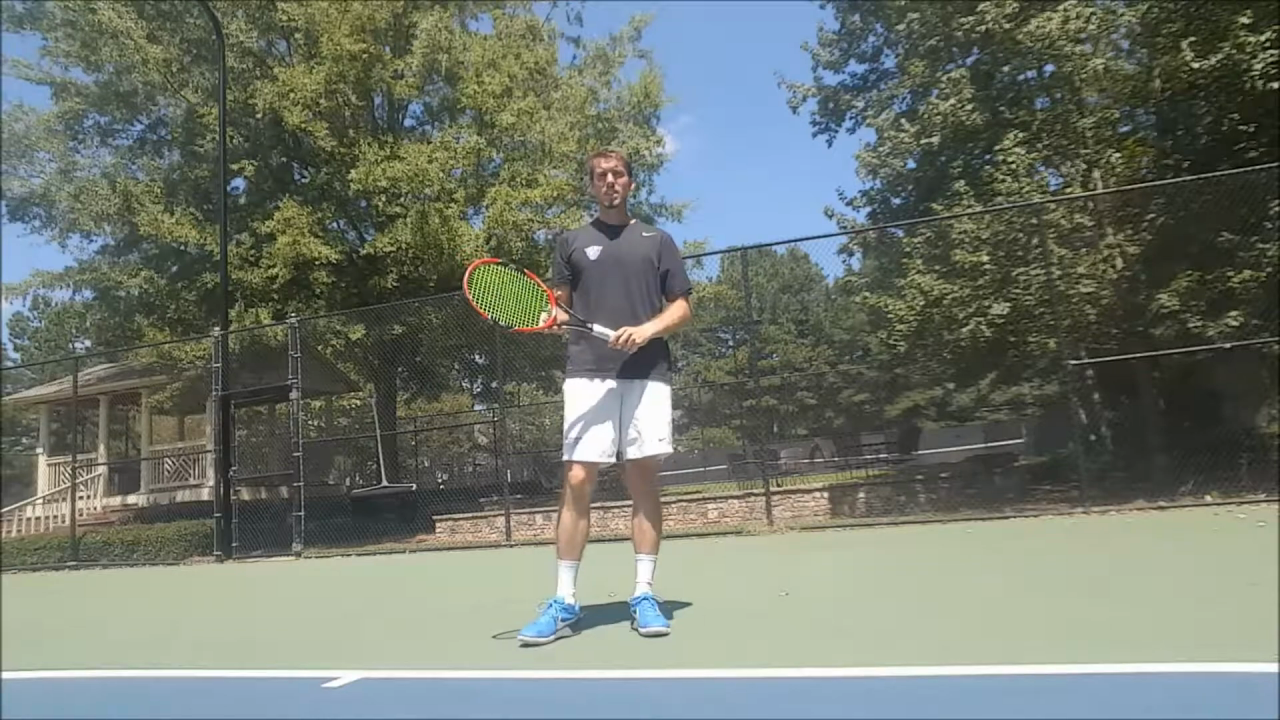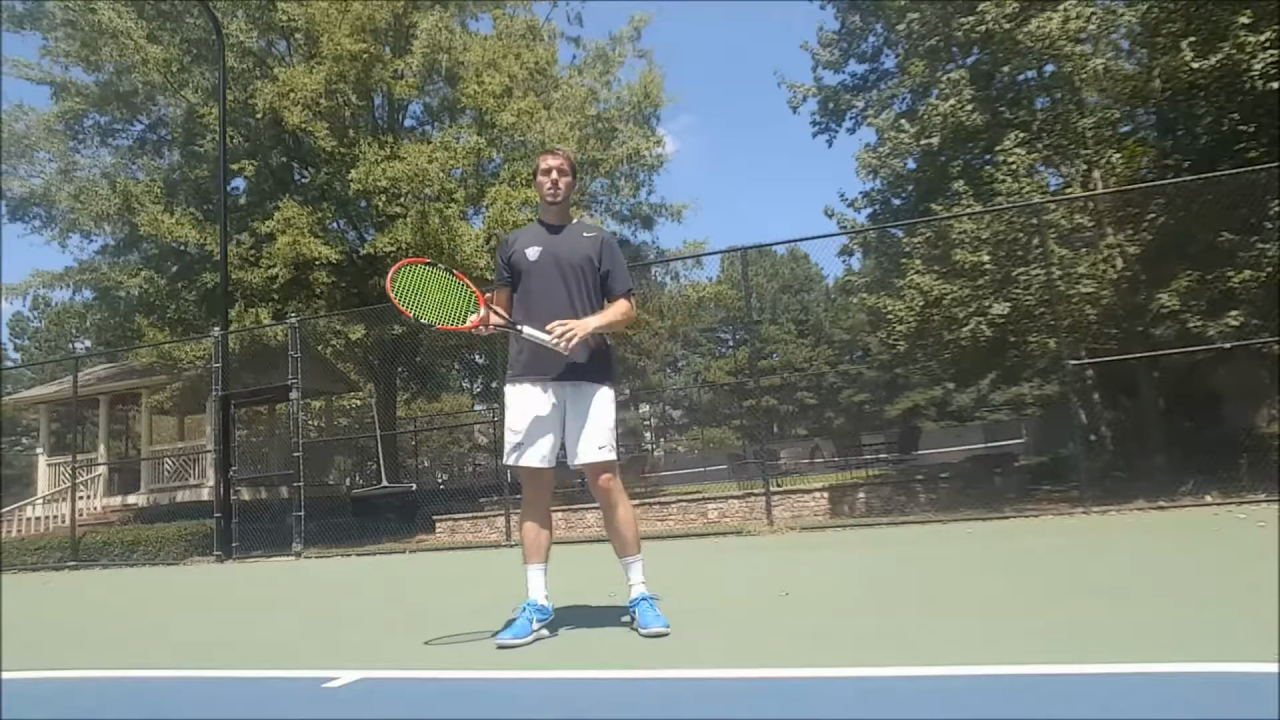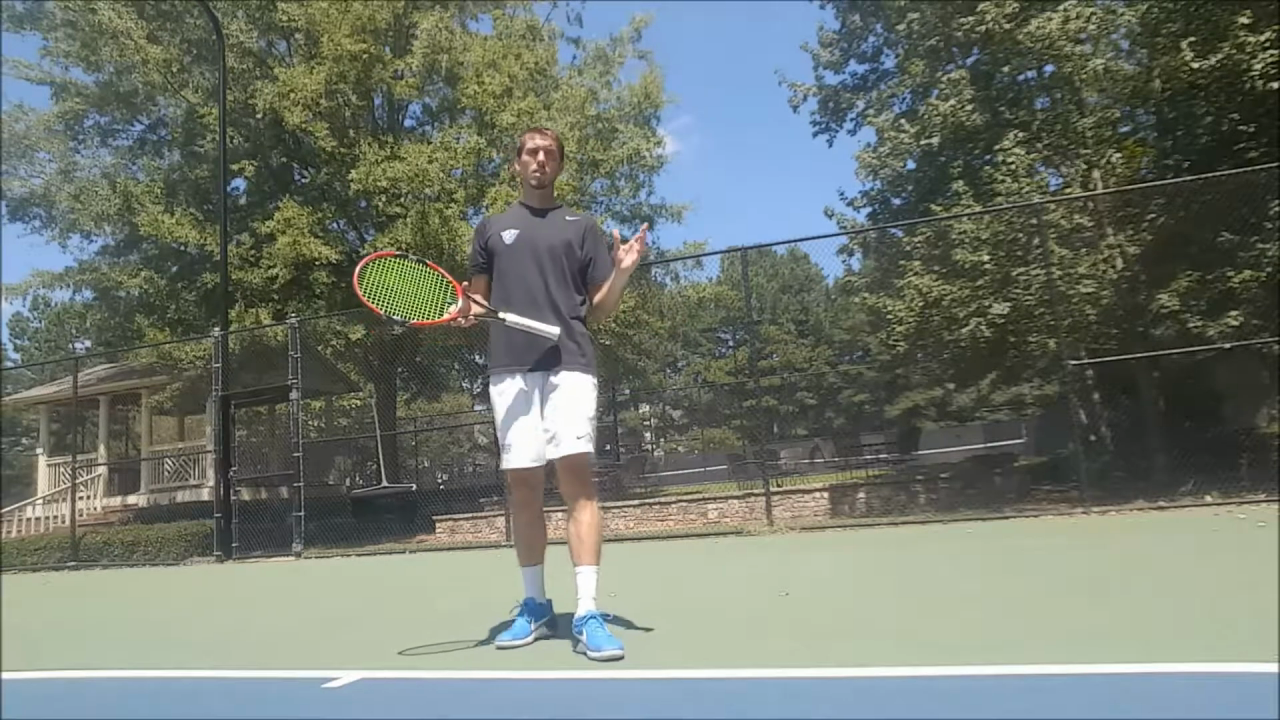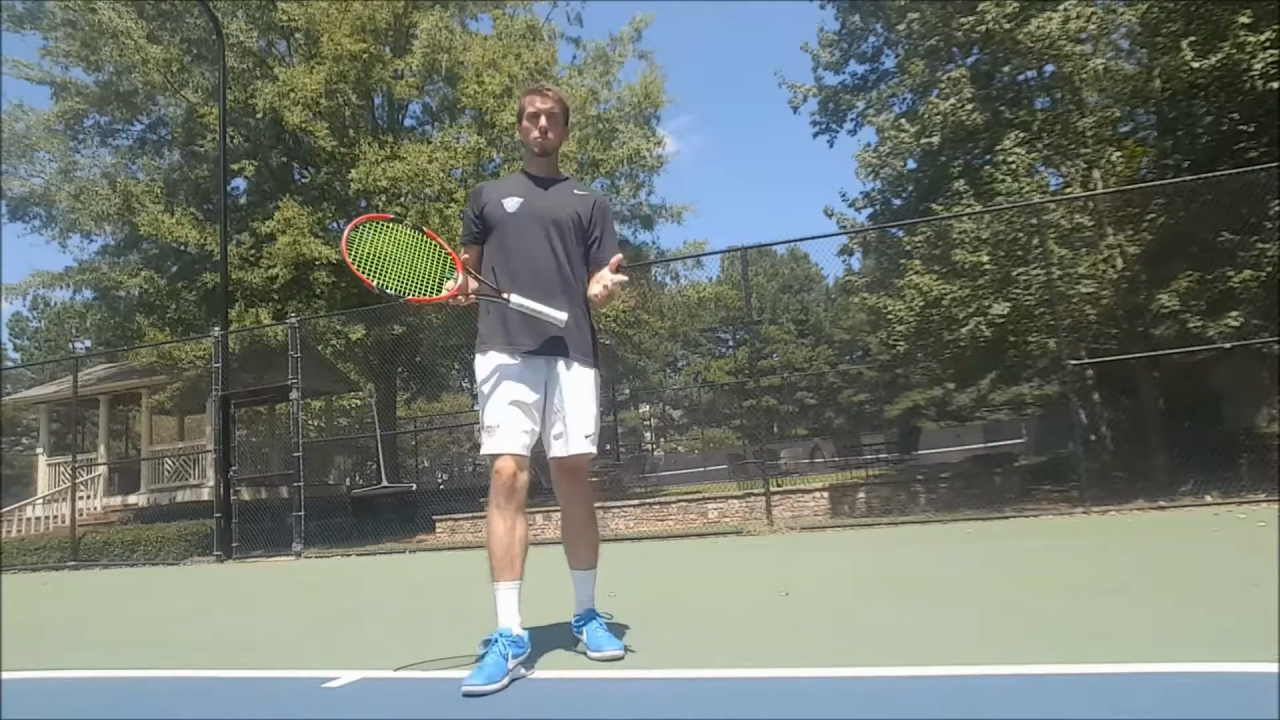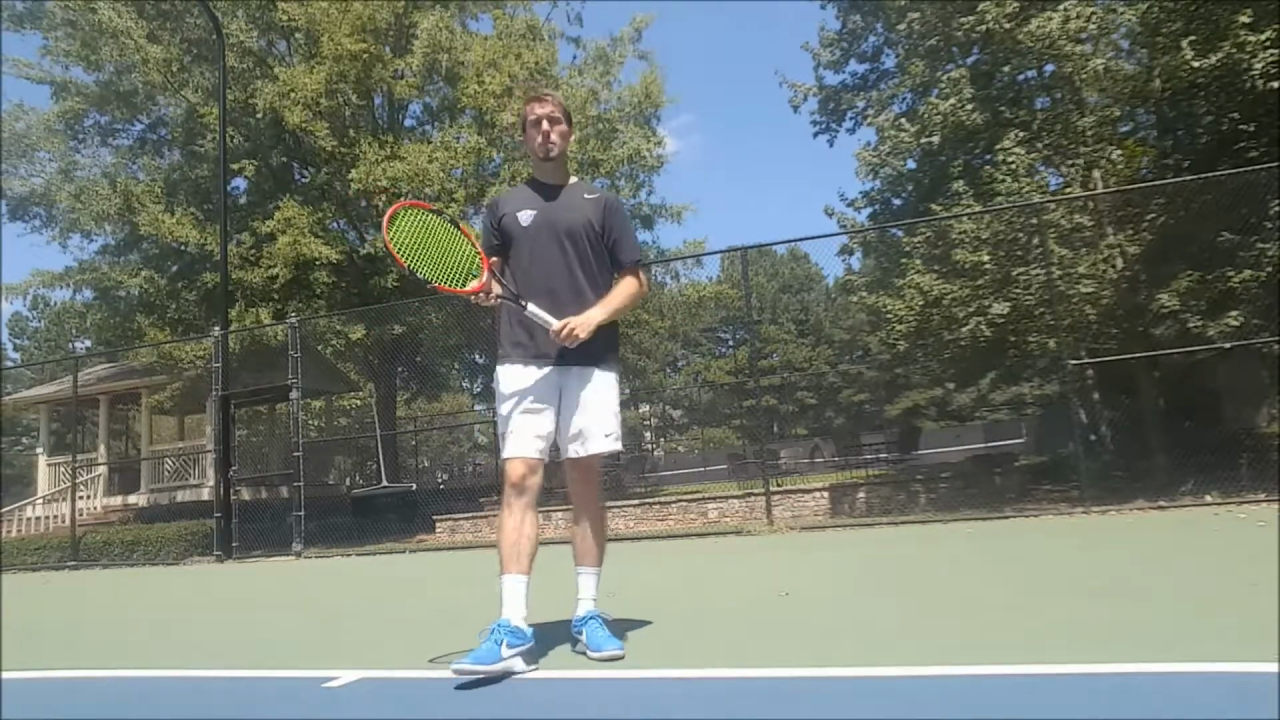
dt=1s
person 1, frame 1
left shoulder: (657, 240)
right shoulder: (572, 242)
left elbow: (682, 307)
right elbow: (560, 305)
left wrist: (647, 329)
right wrist: (553, 317)
left hip: (647, 375)
right hip: (588, 375)
left knee: (643, 479)
right knee: (578, 482)
left ankle: (644, 595)
right ankle: (564, 601)
person 1, frame 2
left shoulder: (600, 241)
right shoulder: (514, 243)
left elbow: (625, 310)
right elbow: (502, 306)
left wrist: (589, 322)
right wrist: (488, 319)
left hip: (588, 377)
right hip: (528, 379)
left knee: (605, 481)
right knee: (535, 486)
left ankle: (640, 594)
right ankle: (537, 605)
person 1, frame 3
left shoulder: (582, 226)
right shoulder: (491, 228)
left elbow: (602, 307)
right elbow: (479, 296)
left wrist: (623, 272)
right wrist: (466, 309)
left hip: (570, 365)
right hip: (511, 370)
left knee: (575, 475)
right knee: (523, 485)
left ankle: (588, 613)
right ankle: (535, 604)
person 1, frame 4
left shoulder: (589, 201)
right shoulder: (488, 195)
left elbow: (602, 281)
right elbow: (466, 268)
left wrist: (605, 286)
right wrist: (460, 285)
left hip: (572, 354)
right hip: (504, 353)
left knee: (573, 478)
right knee: (507, 478)
left ankle: (586, 614)
right ankle: (508, 636)
person 1, frame 5
left shoulder: (602, 204)
right shoulder: (504, 206)
left elbow: (635, 282)
right elbow: (492, 278)
left wrist: (594, 316)
right wrist: (486, 291)
left hip: (591, 362)
right hip: (522, 363)
left knee: (585, 482)
right knee: (520, 481)
left ankle: (587, 614)
right ankle: (512, 630)
